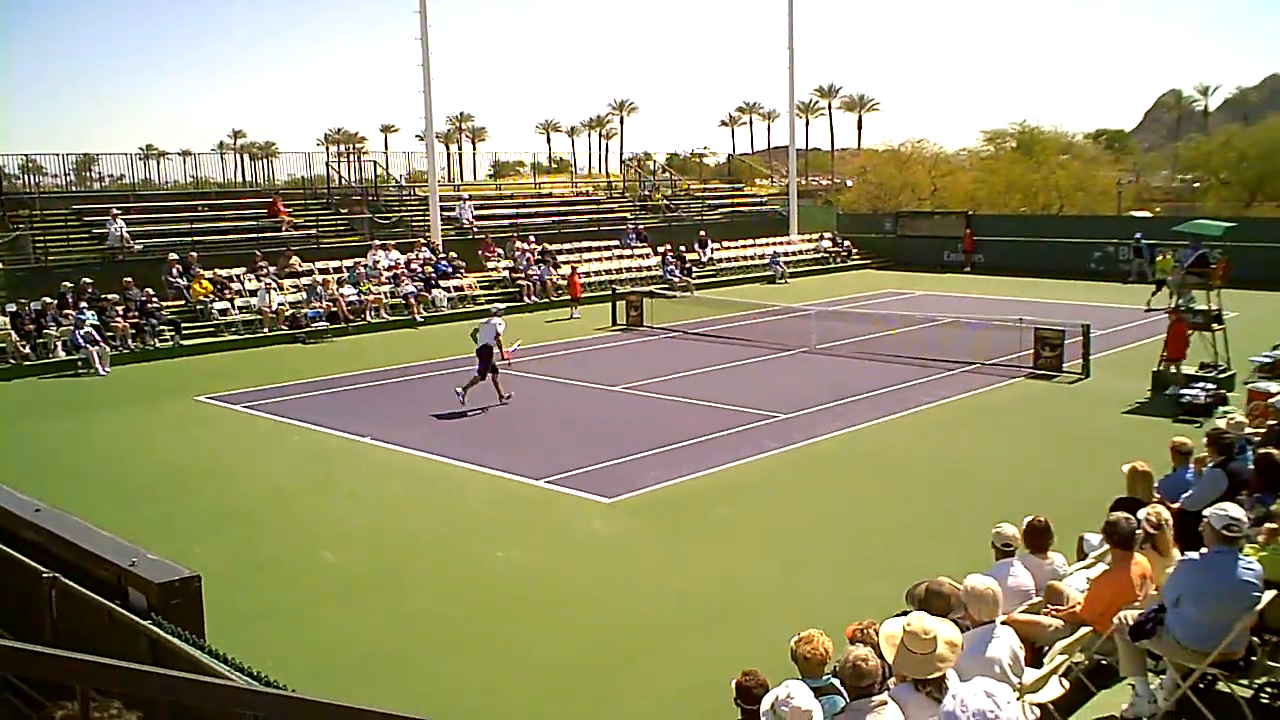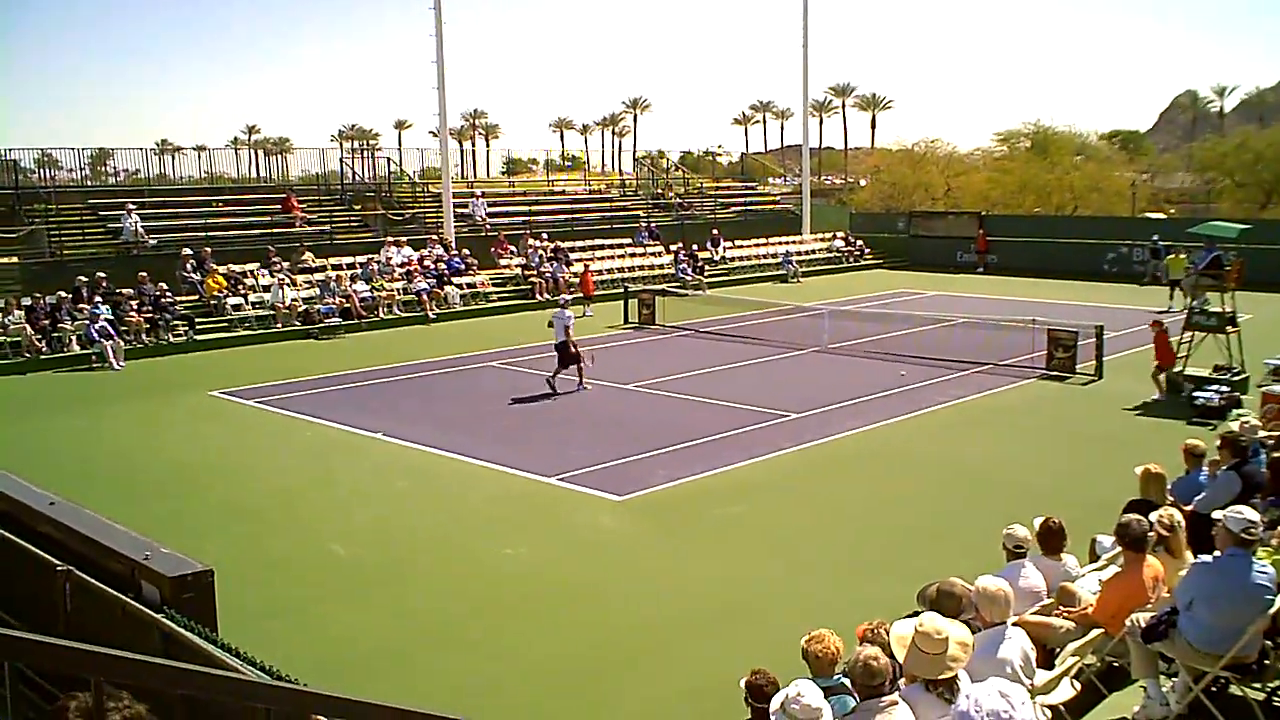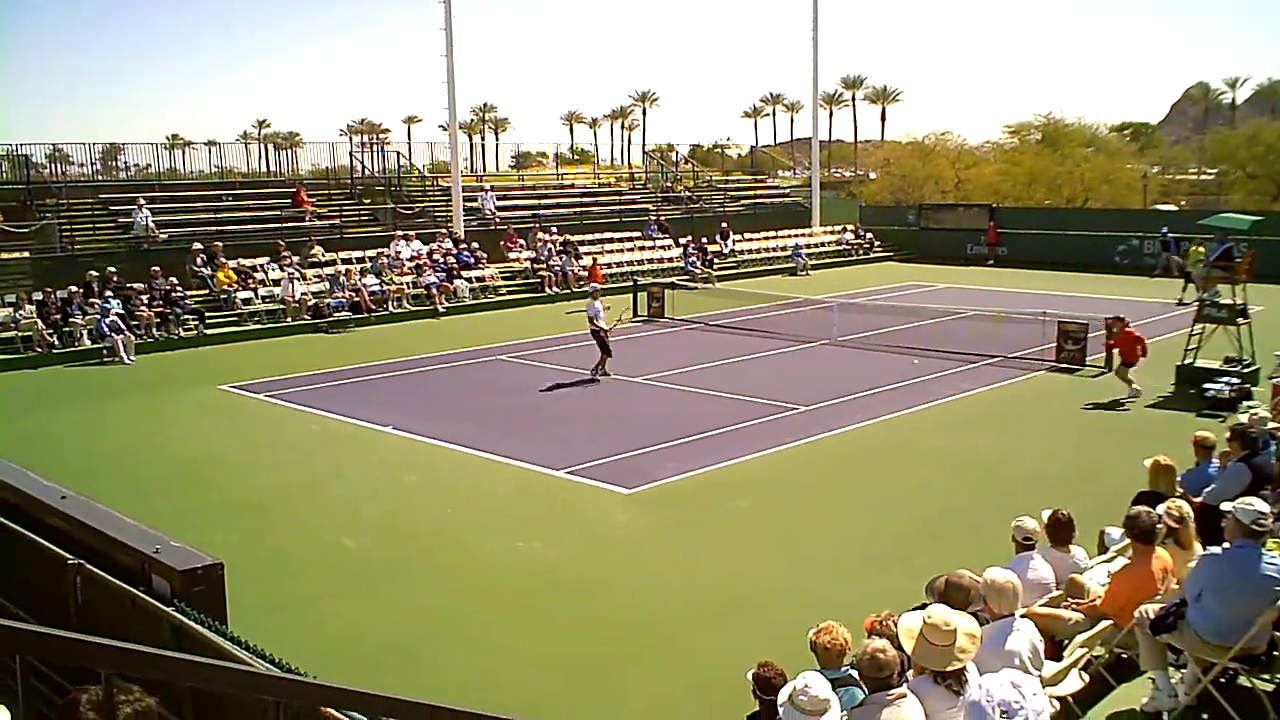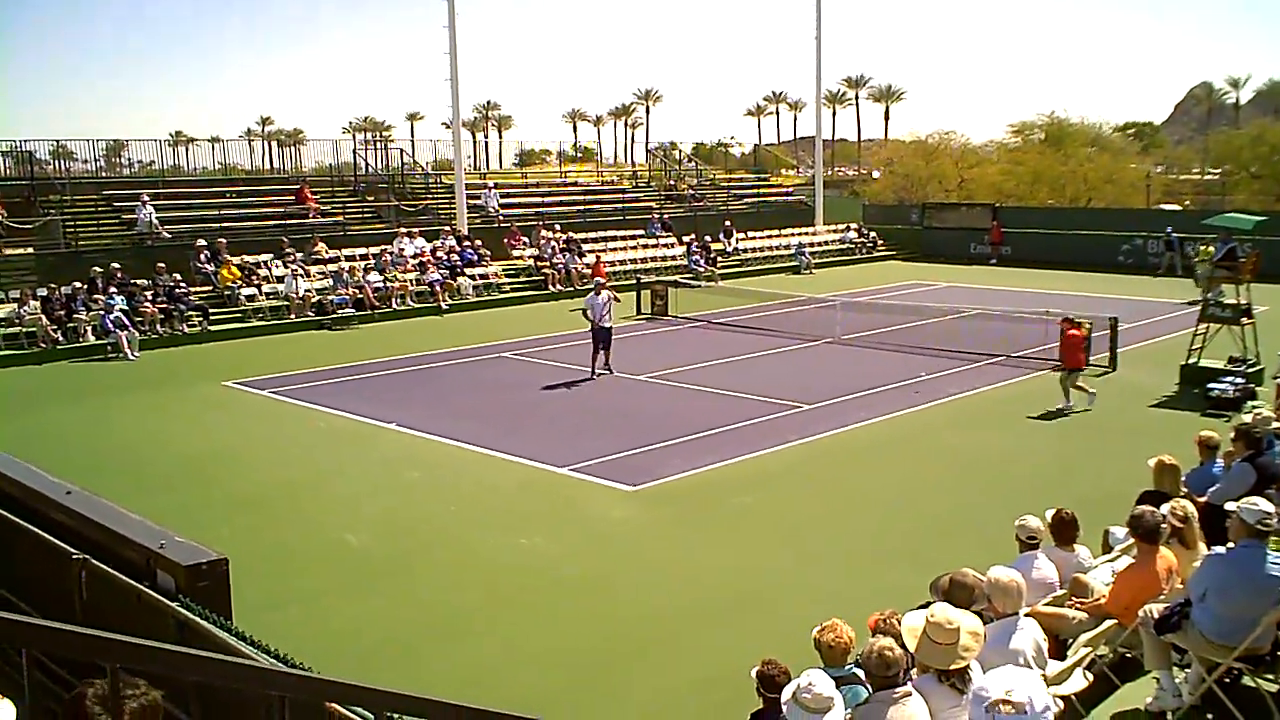
dt=0.5s
person 1, frame 1
left shoulder: (1192, 565)
right shoulder: (1255, 571)
left elbow: (1167, 599)
right elbow: (1235, 606)
left hip: (1190, 648)
right hip: (1233, 650)
left knee: (1123, 622)
left ankle: (1144, 698)
right ankle: (1169, 691)
person 1, frame 2
left shoulder: (1205, 568)
right shoulder: (1269, 574)
left elbow: (1180, 602)
right elbow: (1243, 607)
left hip: (1201, 650)
right hip: (1246, 654)
left knee: (1135, 624)
left ankle: (1157, 700)
right ankle: (1181, 694)
person 1, frame 3
left shoulder: (1214, 559)
left elbow: (1188, 593)
left hip: (1210, 642)
right hip: (1255, 645)
left knee: (1144, 615)
left ankle: (1165, 692)
right ankle: (1189, 686)
person 1, frame 4
left shoulder: (1219, 559)
left elbow: (1193, 593)
left hip: (1214, 642)
right hip: (1259, 645)
left knee: (1148, 615)
left ankle: (1169, 692)
right ankle: (1193, 686)
